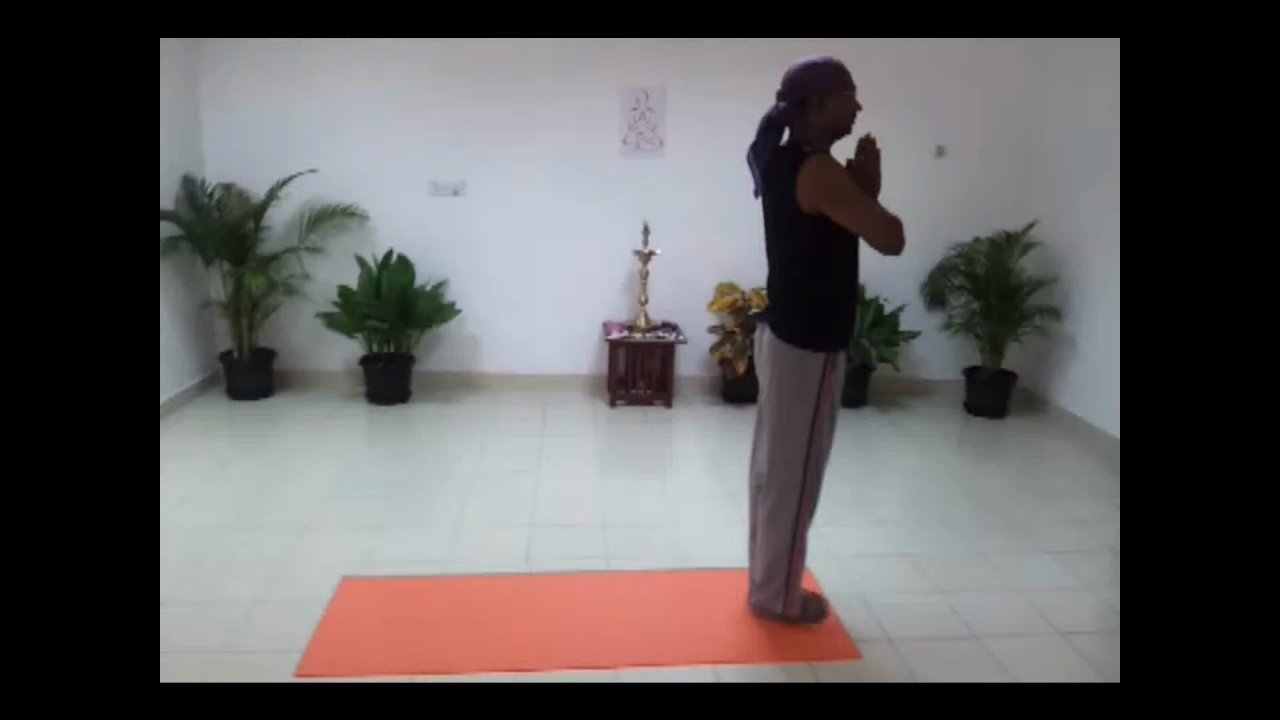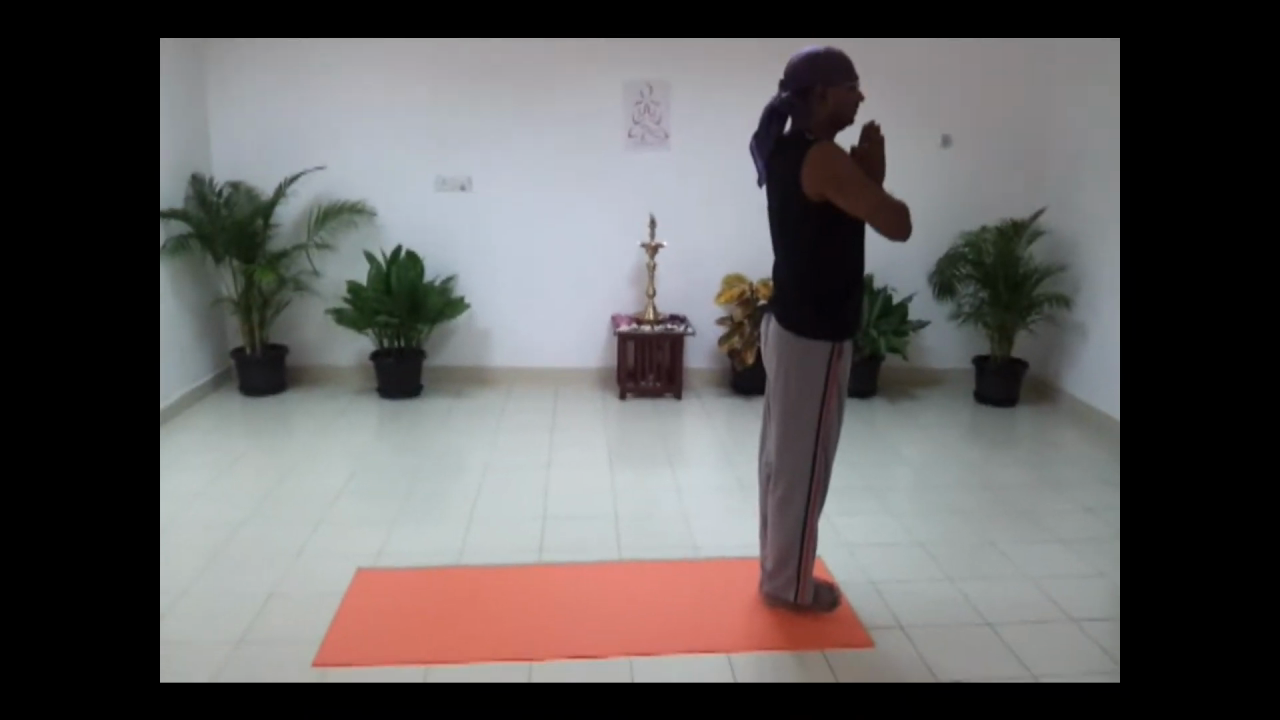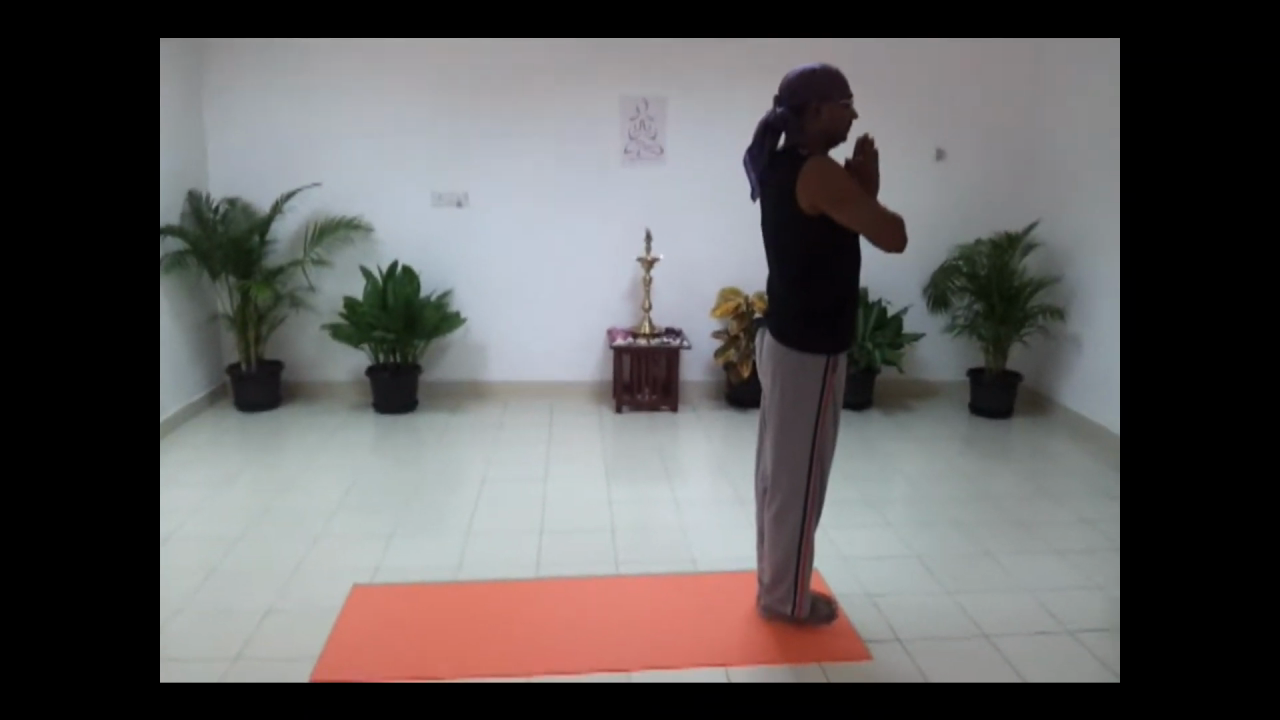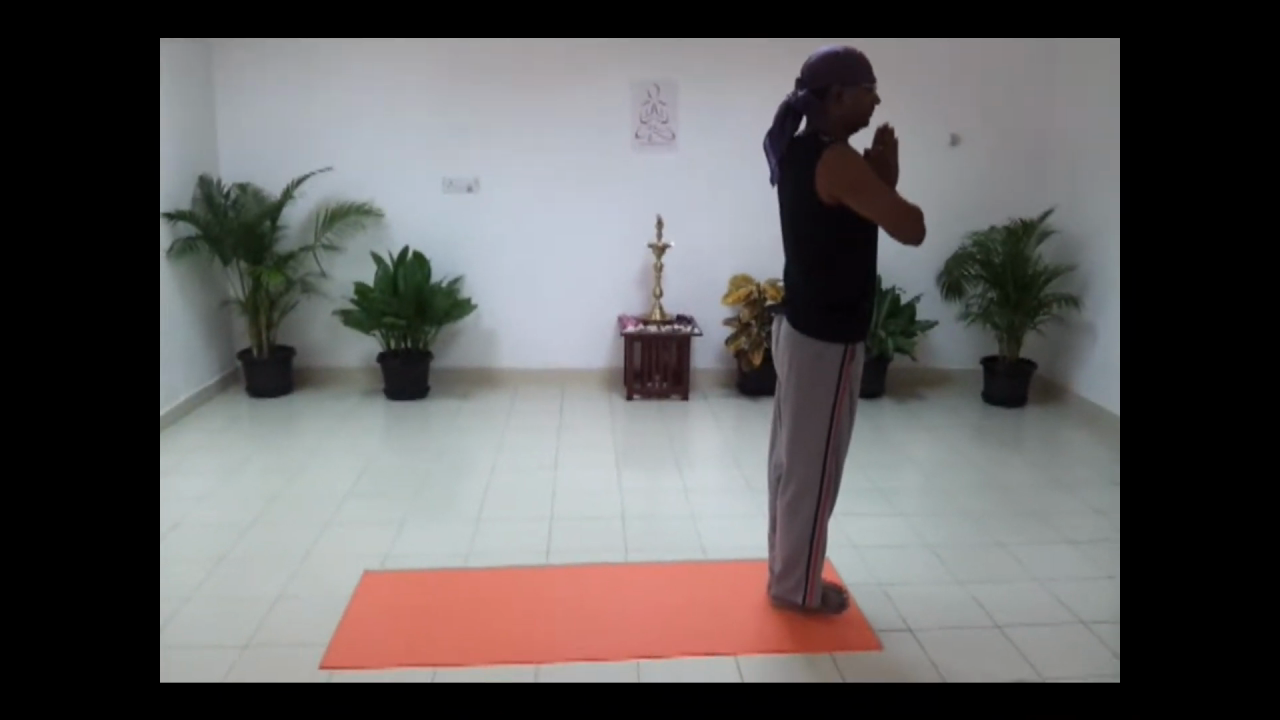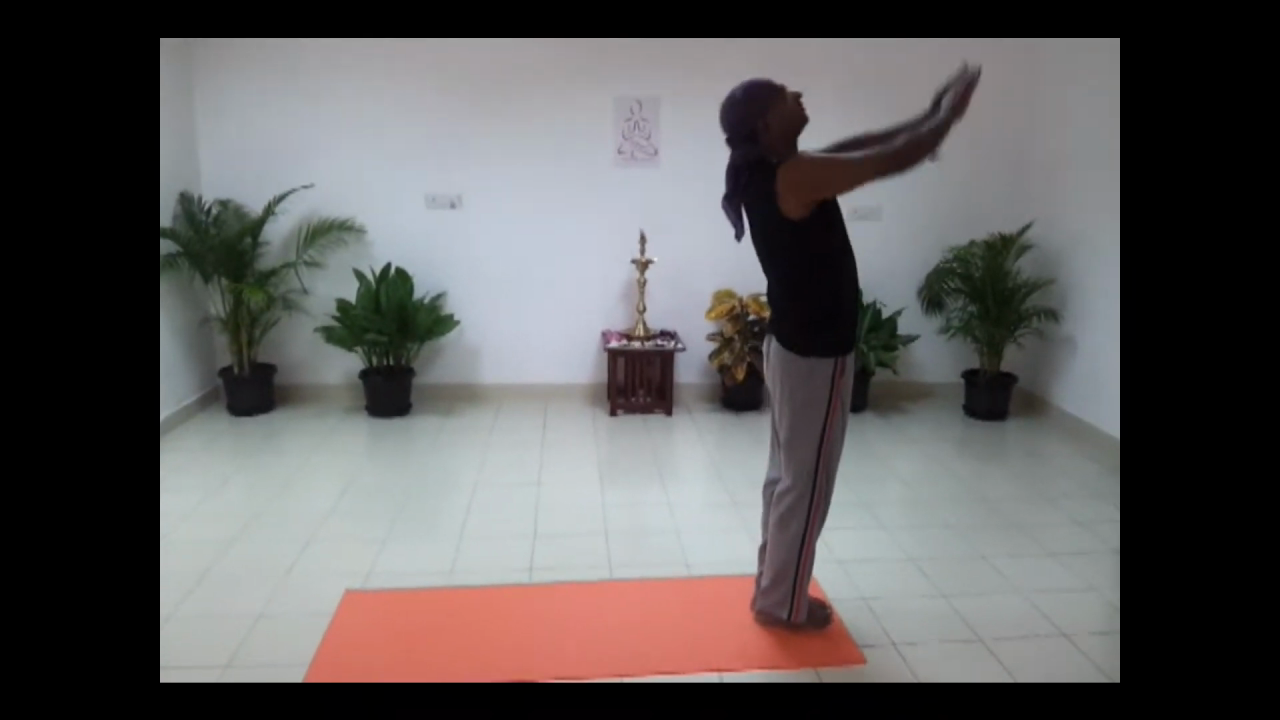
dt=1s
person 1, frame 1
left shoulder: (784, 163)
right shoulder: (818, 171)
left elbow: (838, 226)
right elbow: (890, 238)
left wrist: (858, 188)
right wrist: (867, 187)
left hip: (783, 335)
right hip: (809, 347)
left knee: (774, 467)
right knee: (794, 474)
left ankle: (768, 579)
right ankle: (778, 596)
person 1, frame 2
left shoulder: (788, 152)
right shoulder: (823, 159)
left elbow: (841, 215)
right elbow: (897, 224)
left wrist: (863, 175)
right wrist: (873, 175)
left hip: (788, 324)
right hip: (815, 336)
left knee: (783, 457)
right knee: (803, 462)
left ankle: (779, 568)
right ankle: (789, 584)
person 1, frame 3
left shoulder: (782, 167)
right shoulder: (818, 173)
left elbow: (837, 225)
right elbow: (893, 236)
left wrist: (859, 188)
right wrist: (867, 188)
left hip: (783, 339)
right hip: (810, 350)
left knee: (780, 471)
right knee: (799, 476)
left ankle: (777, 582)
right ankle: (787, 597)
person 1, frame 4
left shoulder: (800, 152)
right shoulder: (837, 161)
right elbow: (911, 228)
left wrist: (877, 179)
right wrist: (886, 180)
left hip: (799, 327)
right hip: (827, 340)
left knee: (792, 460)
right knee: (813, 467)
left ankle: (788, 571)
right ankle: (798, 588)
person 1, frame 5
left shoulder: (769, 171)
right shoulder: (792, 175)
left elbow: (860, 149)
right elbow: (894, 157)
left wrist: (934, 111)
right wrist: (949, 109)
left hip: (793, 347)
right hip: (815, 356)
left knee: (787, 476)
right knee: (804, 484)
left ankle: (773, 586)
right ankle: (780, 604)
